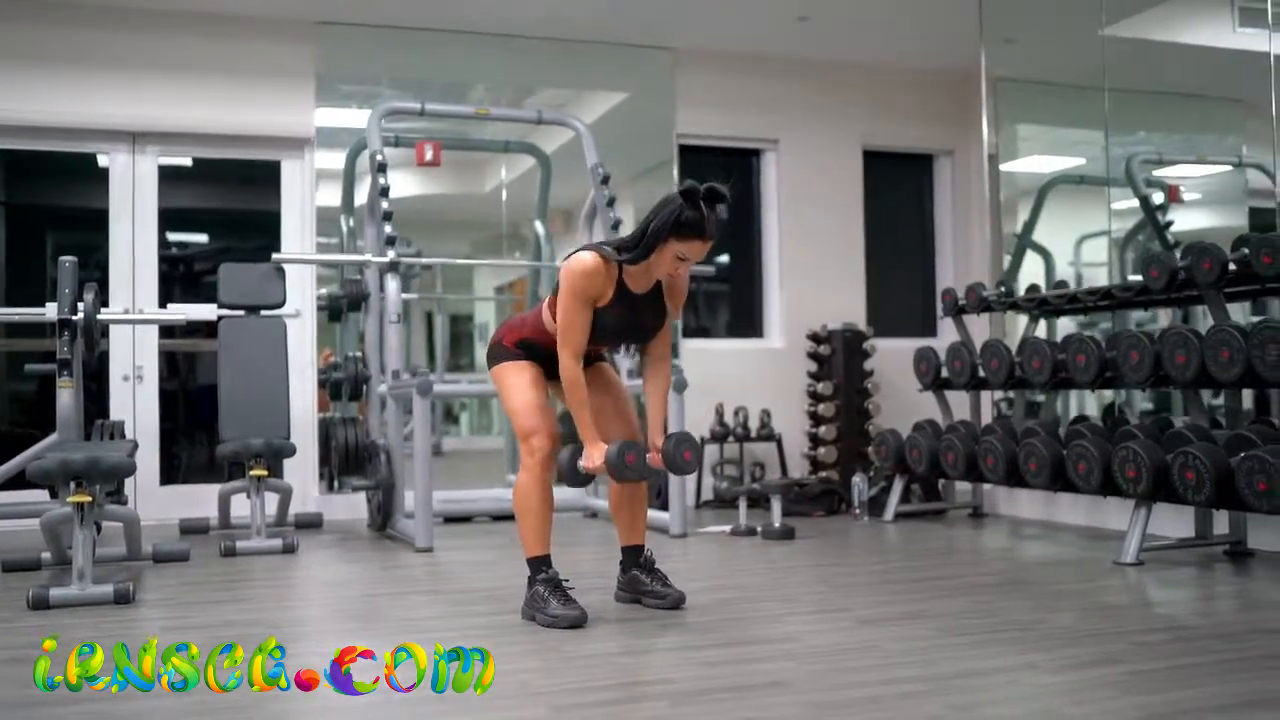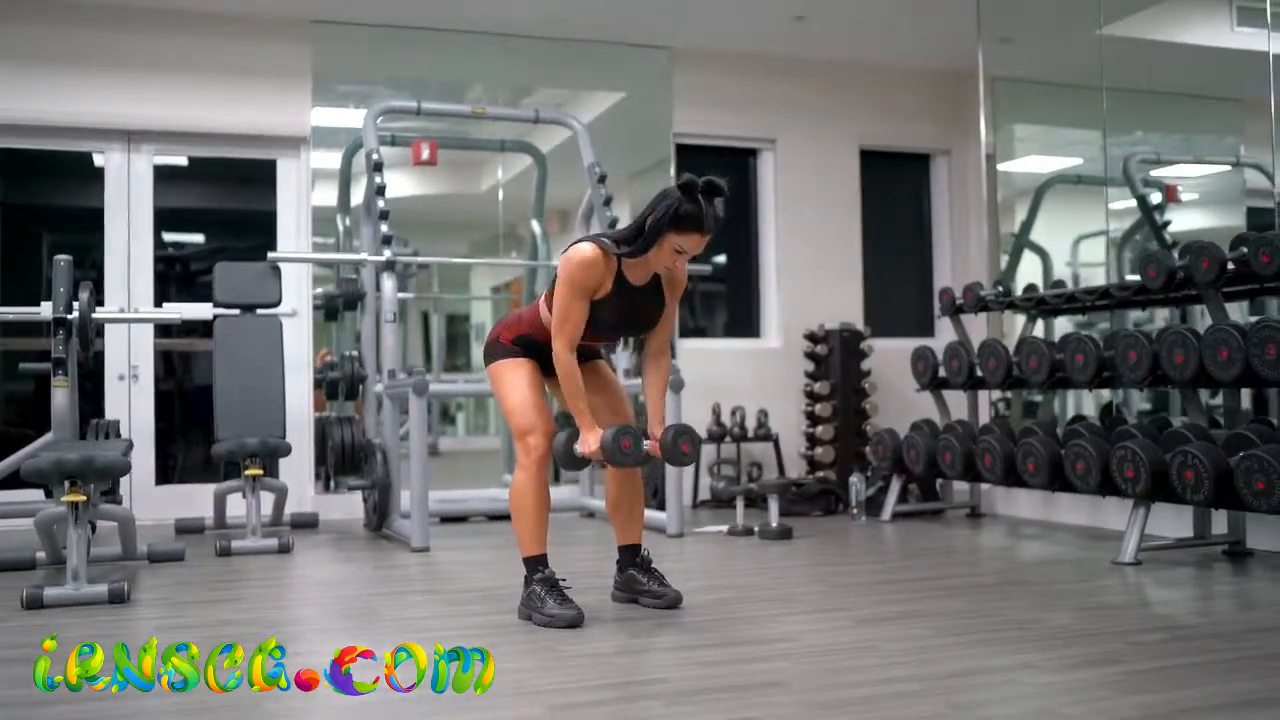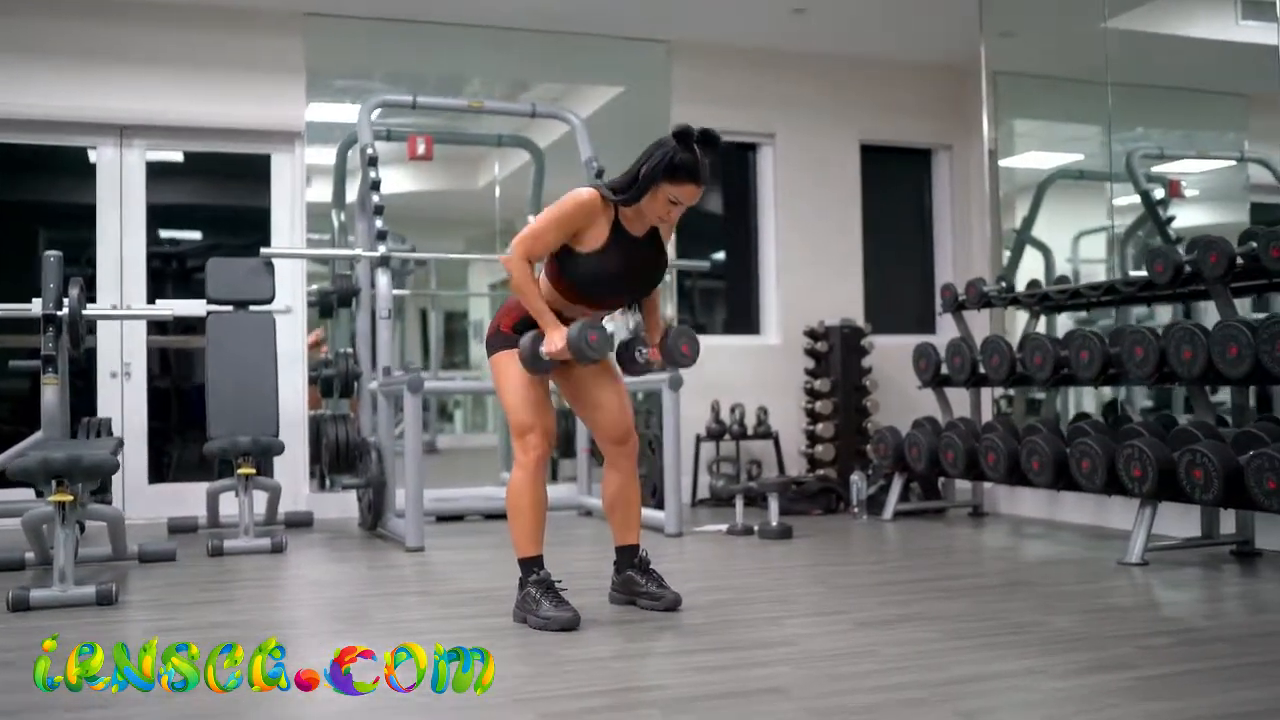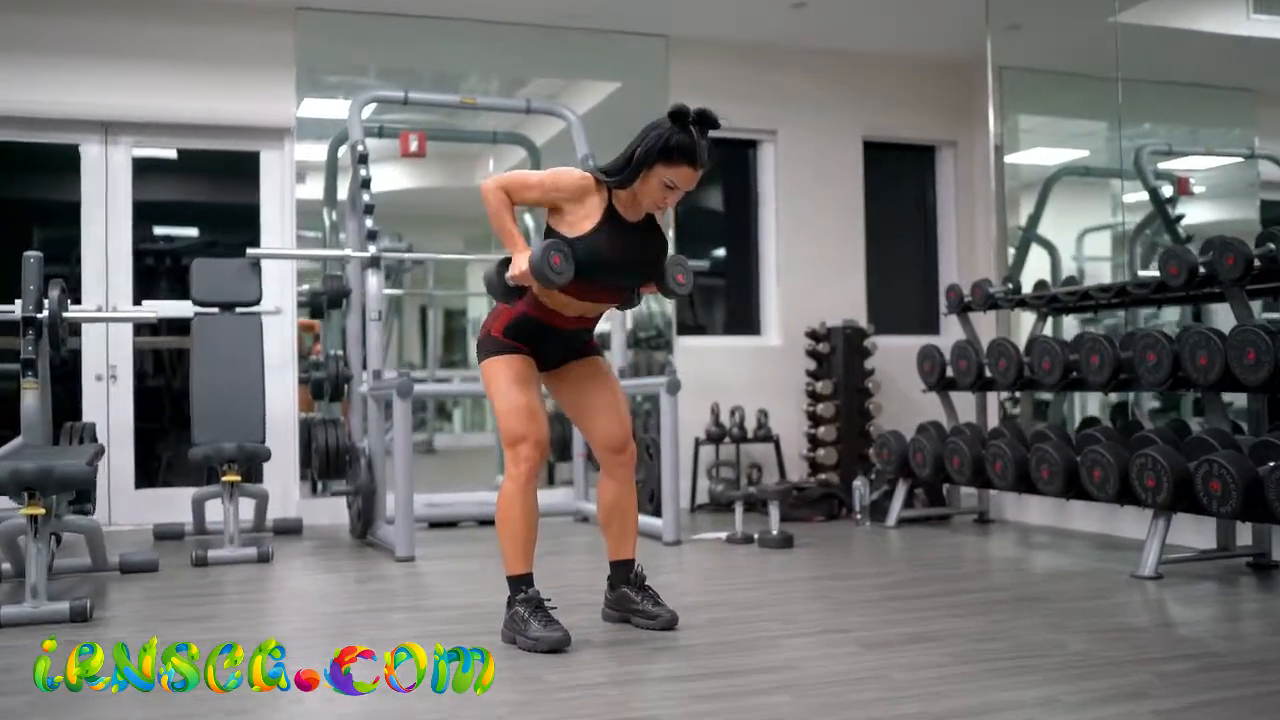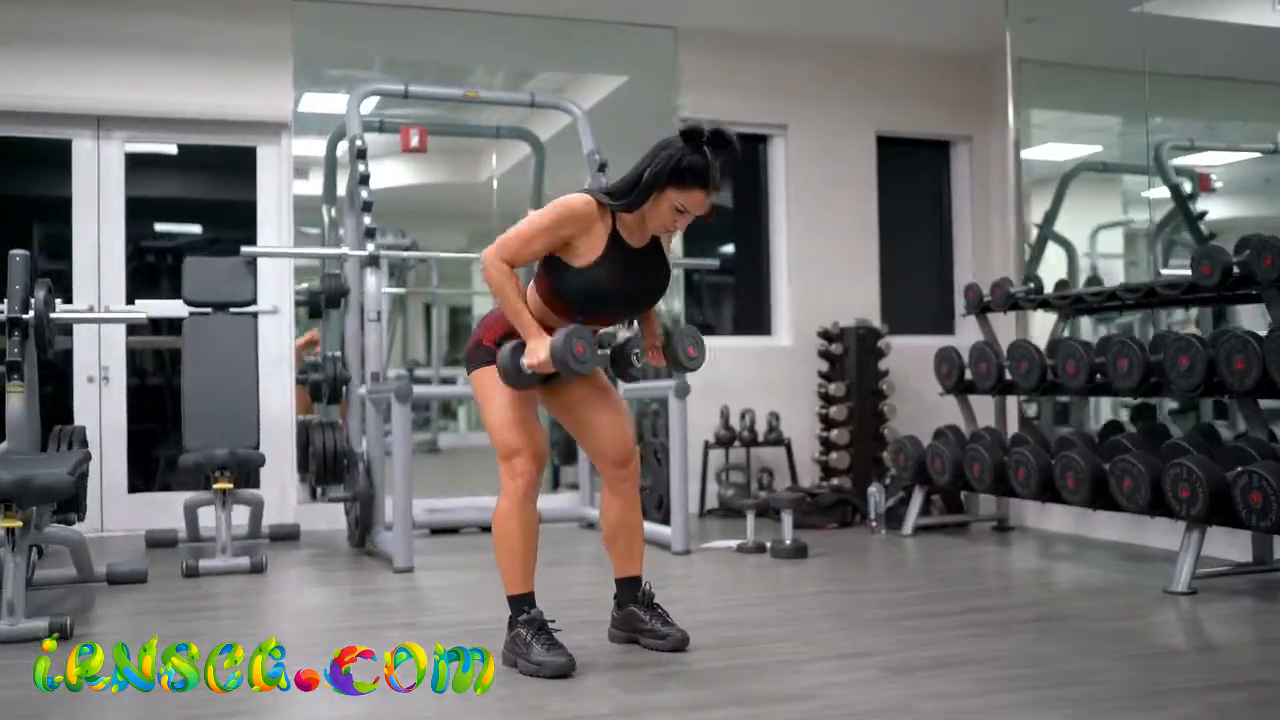
dt=0.3s
person 1, frame 1
left shoulder: (674, 282)
right shoulder: (589, 268)
left elbow: (657, 358)
right elbow: (568, 359)
left wrist: (656, 433)
right wrist: (590, 440)
left hip: (585, 355)
right hip: (524, 348)
left knee: (632, 447)
right knee: (540, 445)
left ankle: (634, 568)
right ankle: (540, 584)
person 1, frame 2
left shoulder: (672, 275)
right shoulder: (589, 259)
left elbow: (657, 350)
right elbow: (561, 344)
left wrist: (655, 425)
right wrist: (586, 426)
left hip: (581, 352)
right hip: (521, 344)
right knee: (537, 445)
left ankle: (631, 569)
right ankle: (536, 584)
person 1, frame 3
left shoulder: (661, 226)
right shoulder: (586, 205)
left elbow: (647, 285)
right elbow: (515, 257)
left wrist: (654, 337)
right wrist: (550, 327)
right hip: (523, 330)
left knee: (623, 440)
right knee: (535, 442)
left ankle: (629, 569)
right ankle: (532, 584)
person 1, frame 4
left shoulder: (653, 209)
right shoulder: (578, 188)
right elbow: (493, 187)
left wrist: (646, 280)
right wrist: (520, 253)
left hip: (576, 341)
right hip: (515, 332)
left knee: (619, 449)
right knee: (528, 452)
left ankle: (623, 586)
right ankle: (520, 603)
person 1, frame 5
left shoulder: (660, 232)
right shoulder: (580, 213)
right elbow: (494, 260)
left wrist: (651, 338)
right wrist: (534, 339)
right hip: (506, 346)
left knee: (623, 460)
right knee: (524, 465)
left ankle: (630, 605)
right ankle: (522, 625)
